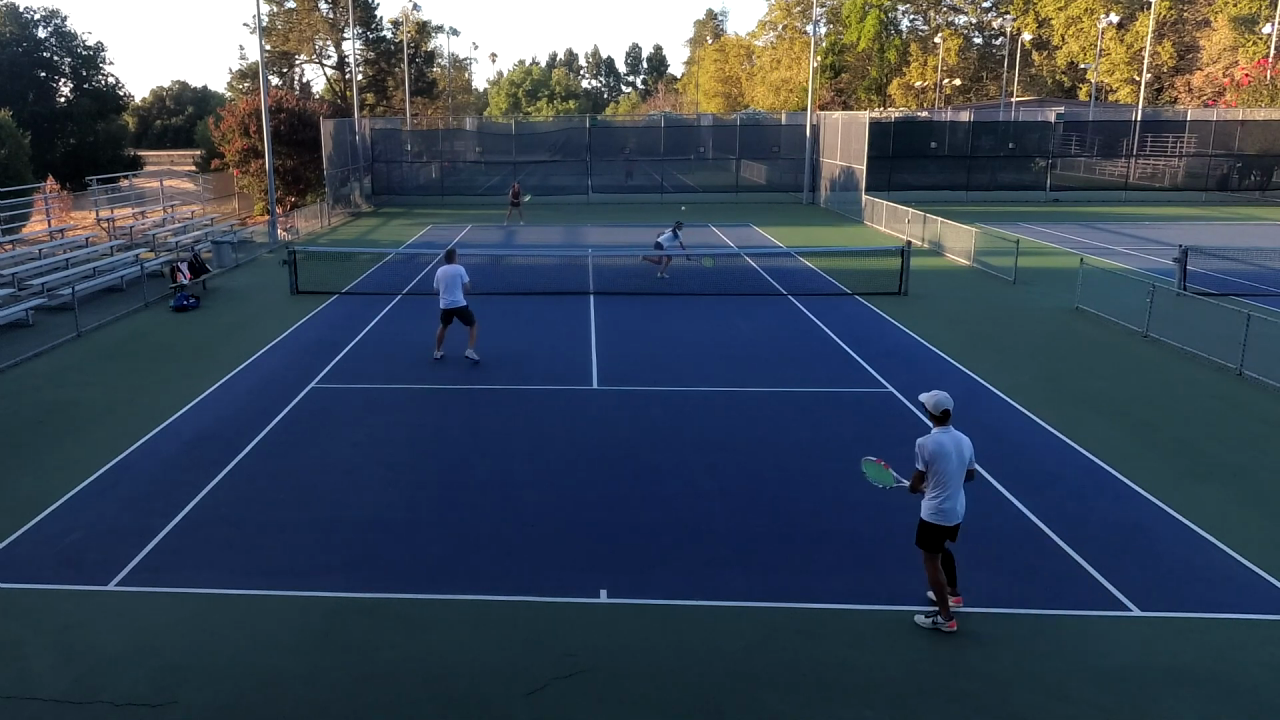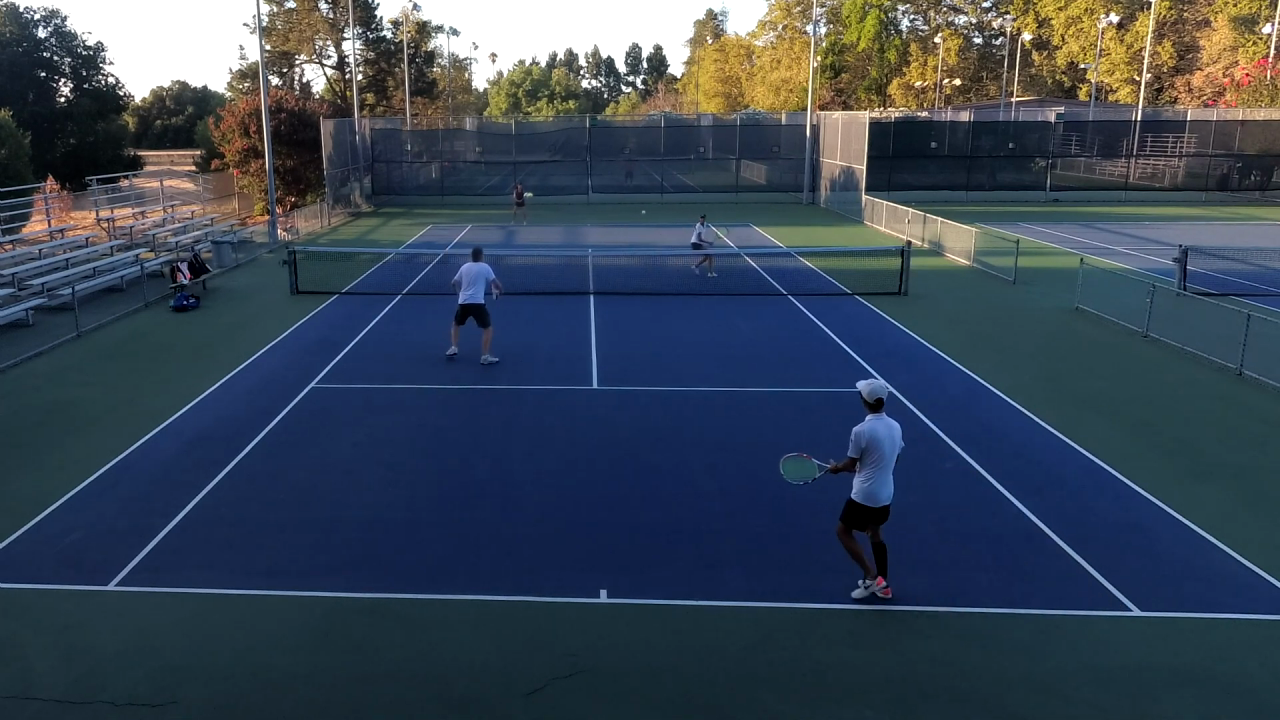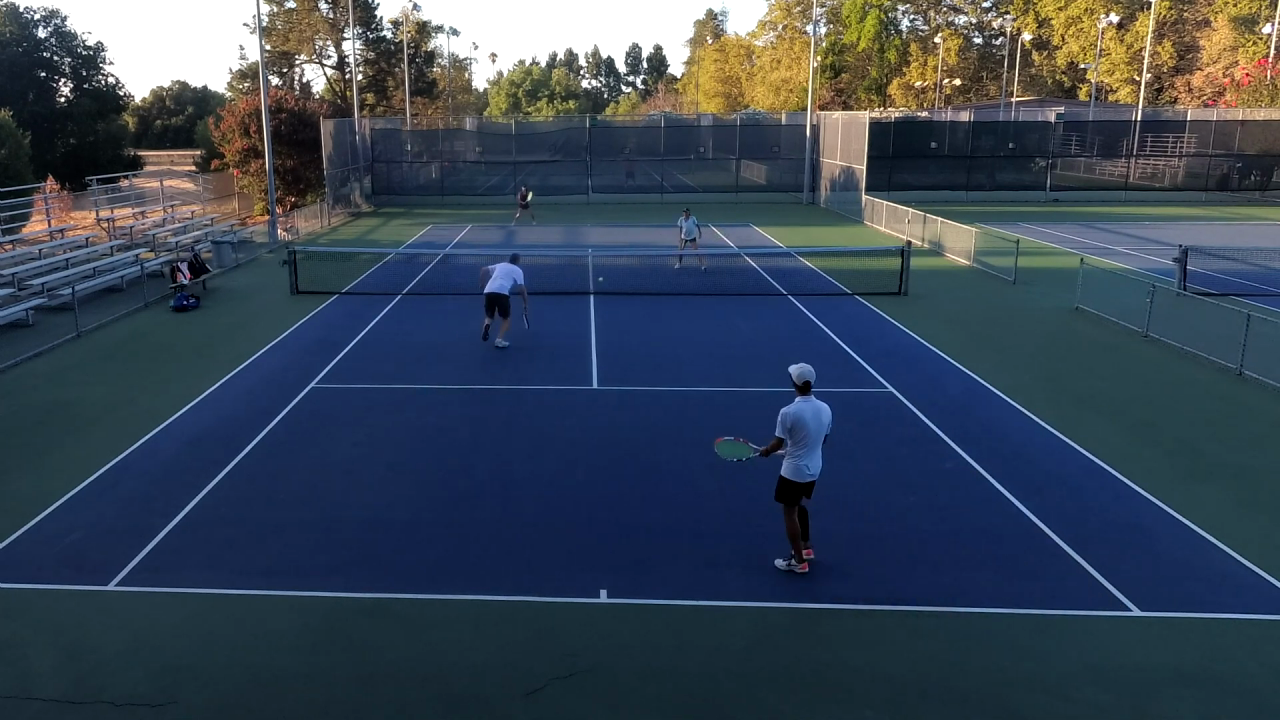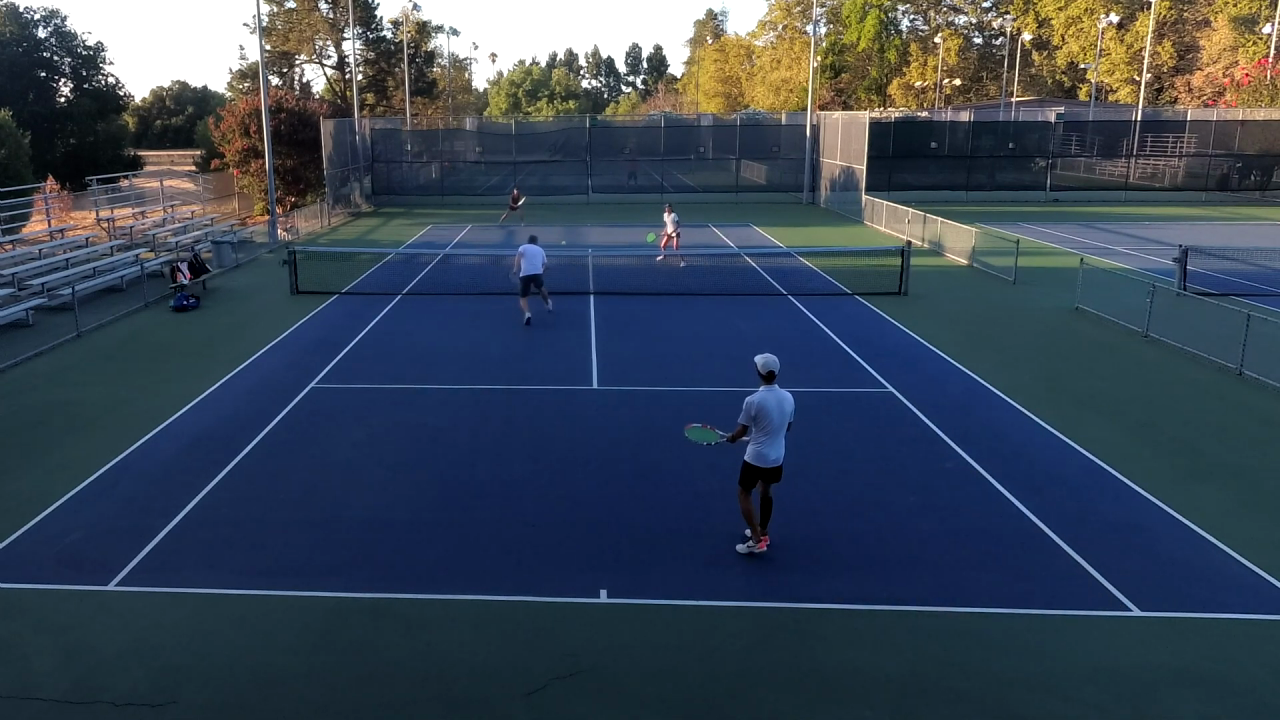
dt=0.5s
person 1, frame 1
left shoulder: (925, 443)
right shoulder: (965, 441)
left elbow: (917, 482)
right elbow: (970, 475)
left wrist: (916, 488)
left hip: (935, 512)
right hip: (957, 510)
left knee: (931, 561)
right knee: (941, 549)
left ankle: (945, 617)
right ankle: (953, 594)
person 1, frame 2
left shoulder: (861, 431)
right shoulder: (895, 427)
left elbow: (850, 465)
left wrist: (836, 467)
left hip: (864, 494)
right hip: (885, 494)
left knee: (843, 532)
right knee: (875, 535)
left ankle: (872, 577)
right ankle: (882, 584)
person 1, frame 3
left shoulder: (788, 412)
right shoulder: (825, 409)
left elbow: (777, 444)
right elbow: (823, 440)
left wrist: (766, 451)
left hip: (793, 471)
right hip: (813, 469)
left knee: (790, 514)
right knee: (799, 505)
left ankle: (799, 561)
right ankle: (806, 547)
person 1, frame 4
left shoulder: (753, 401)
right shoulder: (788, 398)
left elbow: (742, 431)
right elbow: (787, 427)
left wrist: (732, 437)
left hip: (756, 457)
right hip: (777, 457)
left knee: (744, 494)
right knee: (766, 491)
left ankle: (757, 540)
right ankle: (762, 533)
